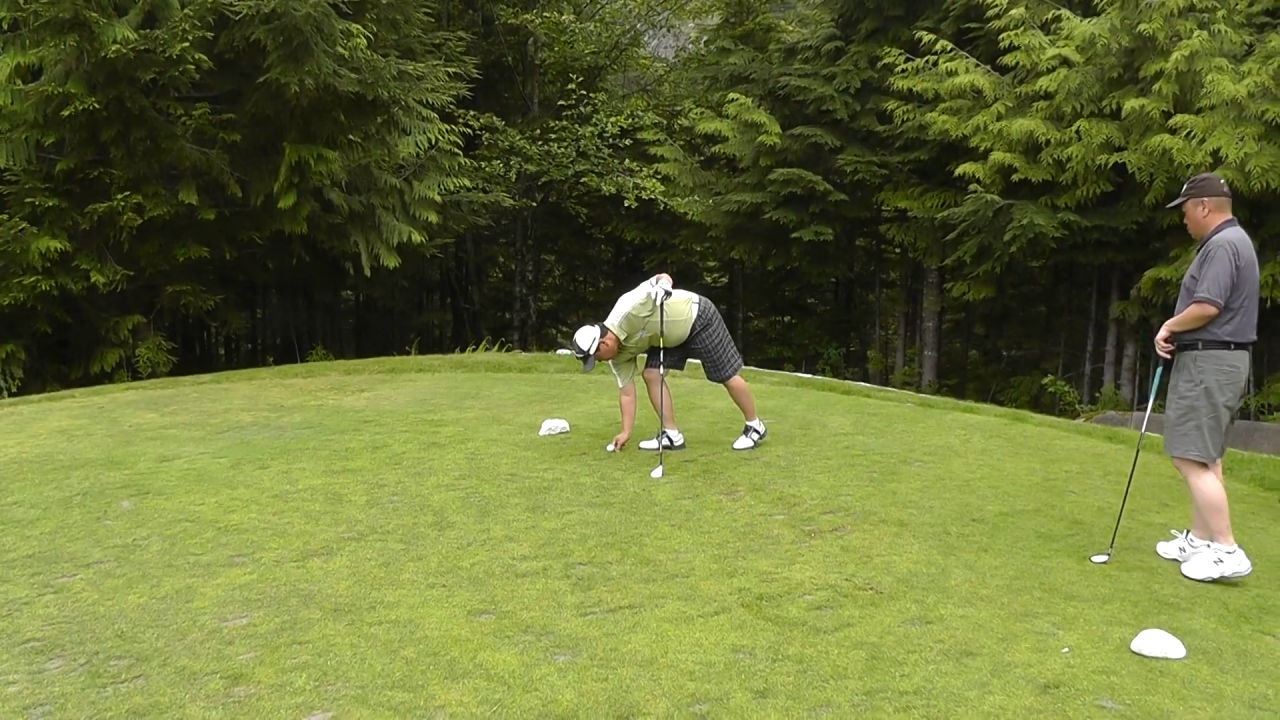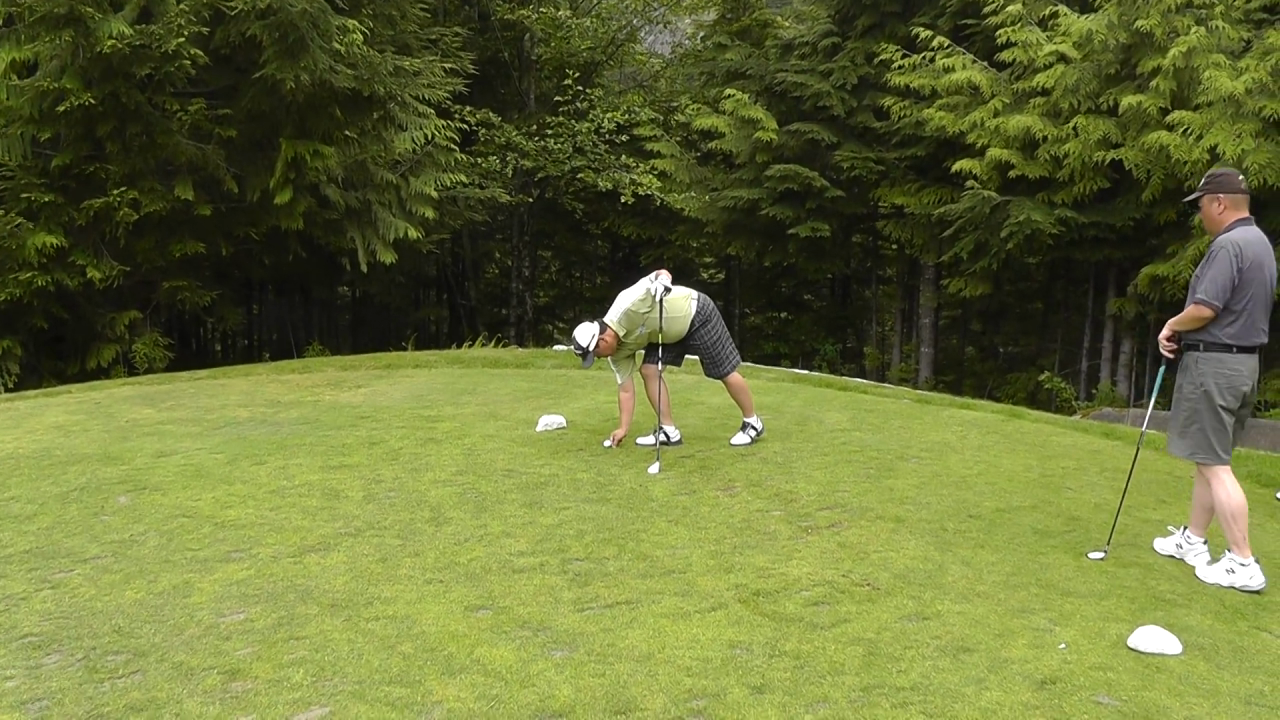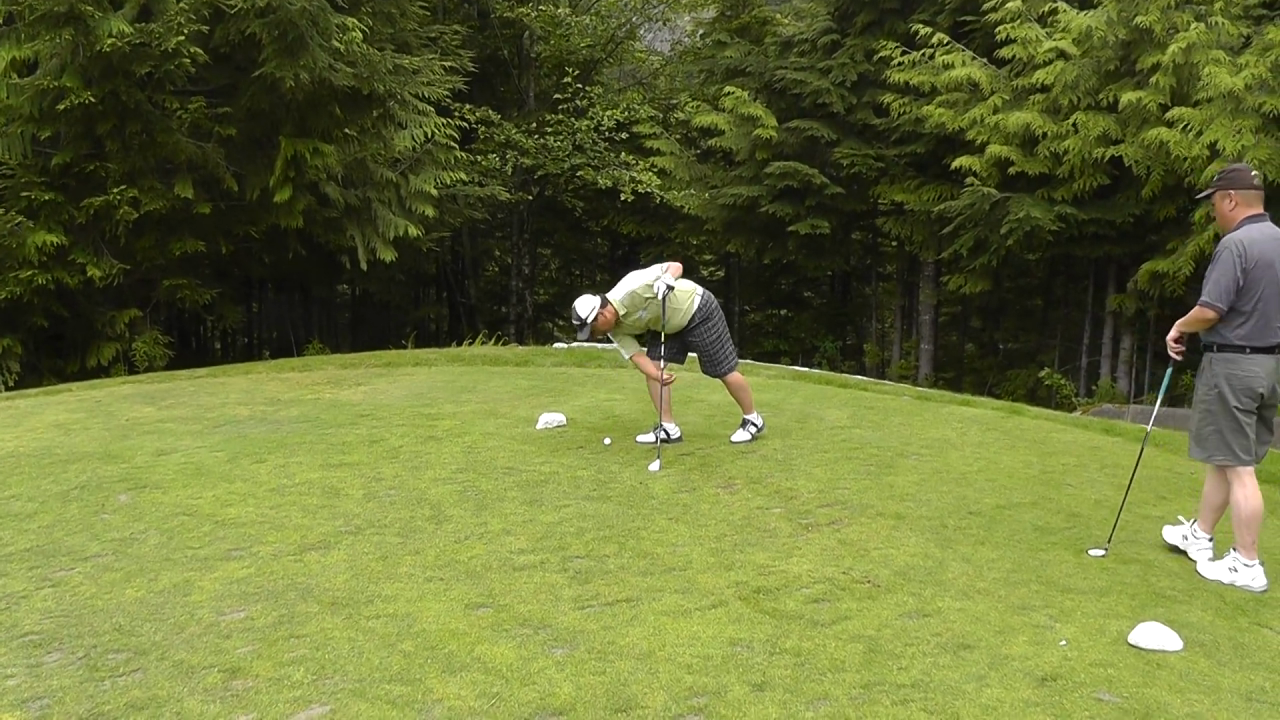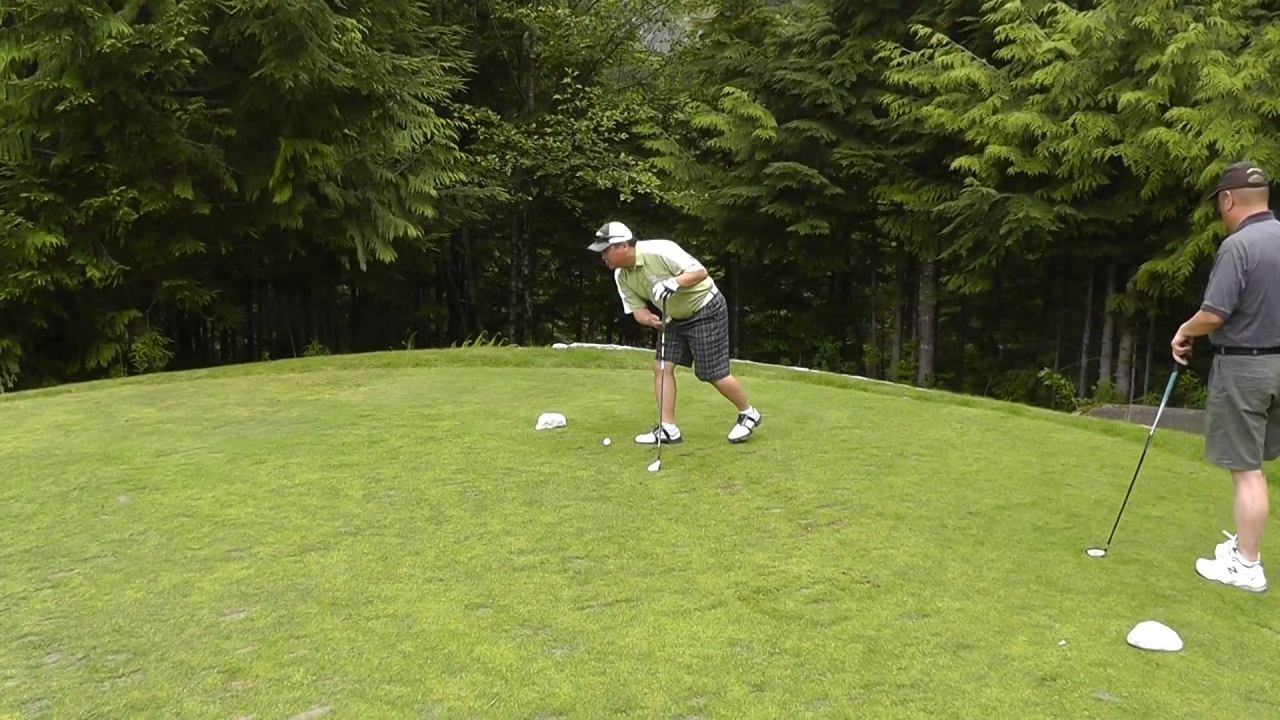
dt=0.3s
person 1, frame 1
left shoulder: (1222, 244)
right shoulder: (1231, 241)
left elbow: (1206, 307)
left wrist: (1168, 326)
right wrist: (1176, 332)
left hip: (1208, 363)
right hip: (1219, 360)
left knee: (1190, 458)
right knee: (1206, 459)
left ankle: (1226, 551)
right ankle: (1198, 541)
person 1, frame 2
left shoulder: (1229, 244)
right shoulder: (1260, 244)
left elbow: (1204, 308)
left wrist: (1171, 326)
right wrist: (1182, 329)
left hip: (1213, 364)
right hip: (1244, 361)
left knee: (1215, 465)
right knee: (1208, 458)
left ankle: (1242, 564)
right ankle: (1192, 540)
person 1, frame 3
left shoulder: (1236, 244)
left elbow: (1210, 311)
left wrist: (1179, 327)
left hip: (1231, 365)
left knee: (1237, 467)
right knee: (1224, 457)
right ankle: (1199, 535)
person 1, frame 4
left shoulder: (1238, 246)
left elbow: (1213, 314)
left wrist: (1183, 331)
left hip: (1243, 366)
left knee: (1244, 469)
right ankle: (1244, 545)
person 2, frame 1
left shoulder: (628, 312)
right shoulder: (620, 353)
left elbow: (664, 276)
right elbow: (627, 392)
left wrist: (663, 283)
right wrist: (626, 432)
left hip: (698, 318)
left knee: (727, 375)
right knee: (651, 375)
left ankle: (755, 426)
right ankle: (671, 434)
person 2, frame 2
left shoulder: (627, 308)
right shoulder: (618, 350)
left elbow: (662, 273)
right elbow: (626, 388)
left wrist: (663, 280)
right wrist: (623, 427)
left hip: (697, 315)
left knee: (726, 371)
right knee: (649, 371)
left ankle: (752, 423)
right ankle: (668, 430)
person 2, frame 3
left shoulder: (630, 290)
right shoulder: (615, 327)
left elbow: (676, 266)
right elbow: (637, 356)
left wrist: (668, 278)
right wrist: (656, 376)
left hip: (699, 312)
left knee: (725, 370)
right knee: (653, 365)
left ankle: (752, 419)
right ankle: (668, 427)
person 2, frame 4
left shoulder: (660, 251)
right shoulder: (622, 275)
left elbow: (700, 273)
right elbow: (638, 309)
left wrist: (672, 283)
right wrist: (651, 319)
left hip: (705, 310)
right hip: (675, 318)
left knee: (714, 373)
right knee: (662, 367)
left ankle: (748, 414)
right ankle: (668, 428)
